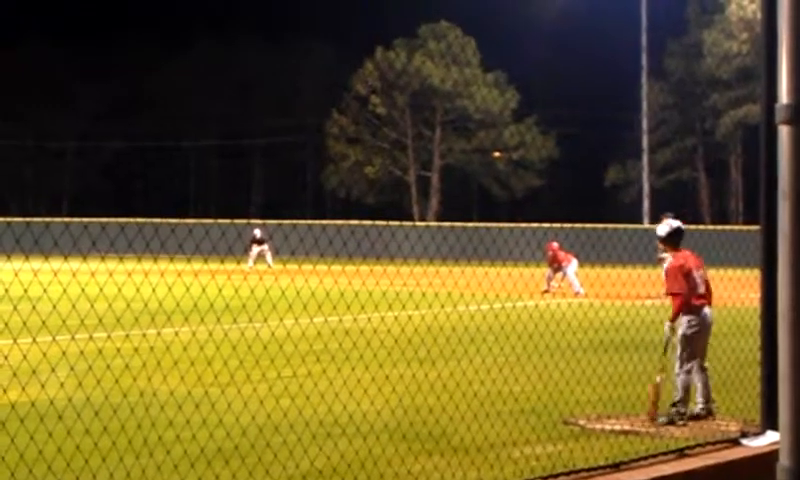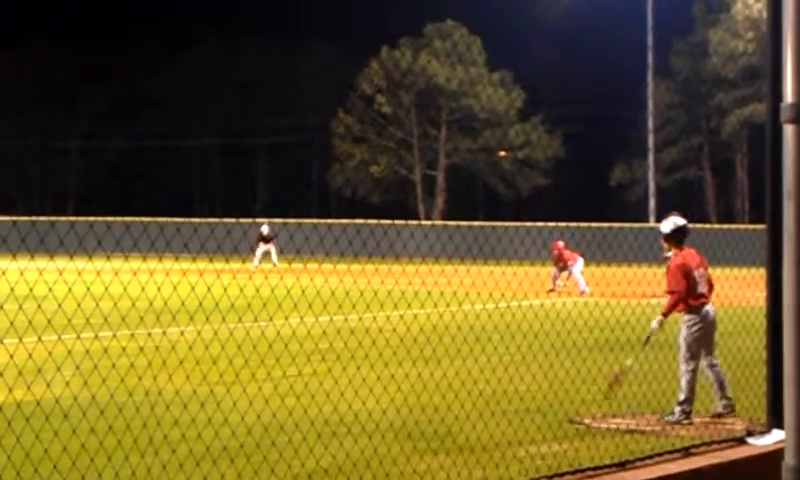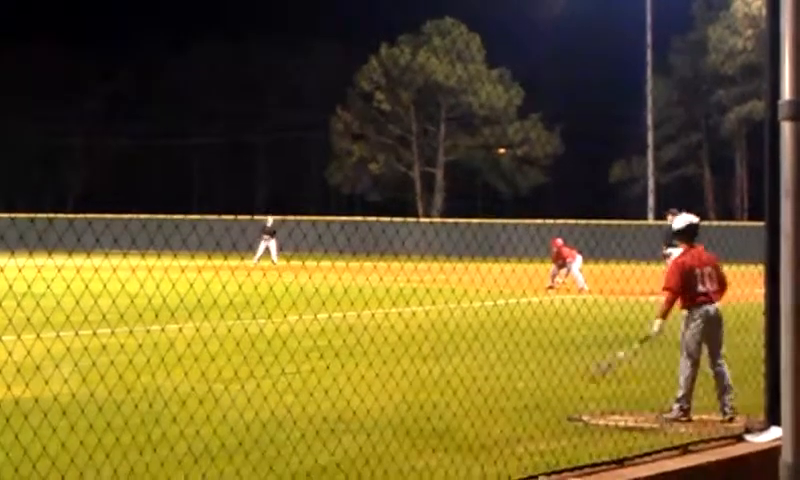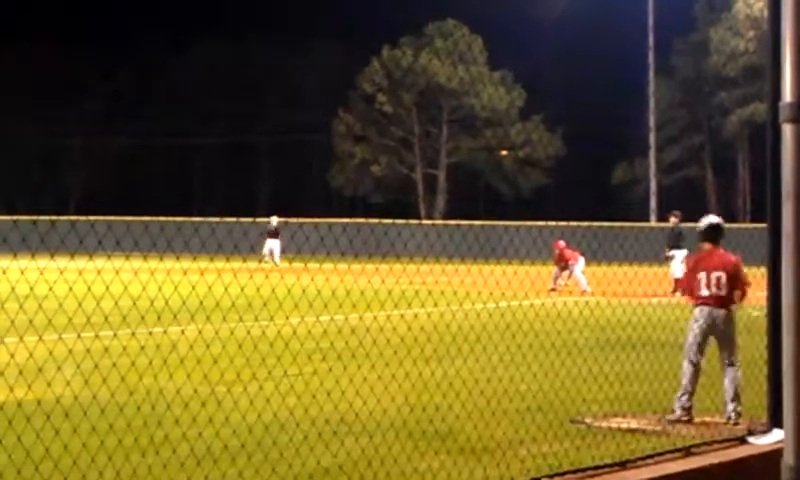
dt=0.3s
person 1, frame 1
left shoulder: (674, 265)
right shoulder: (693, 257)
left elbow: (681, 297)
right elbow: (707, 287)
left wrist: (671, 321)
left hip: (691, 316)
right hip: (705, 313)
left knee: (683, 365)
right knee: (699, 363)
left ankle: (678, 412)
right ankle: (704, 407)
person 1, frame 2
left shoulder: (676, 263)
right shoulder: (697, 255)
left elbow: (678, 295)
right elbow: (709, 285)
left wrist: (662, 316)
left hip: (693, 316)
right hip: (708, 310)
left knee: (688, 364)
right knee: (710, 359)
left ankle: (683, 412)
right ankle: (725, 403)
person 1, frame 3
left shoulder: (680, 261)
right shoulder: (709, 256)
left elbow: (673, 293)
right elbow: (723, 284)
left wrist: (661, 318)
left hip: (695, 312)
right hip: (714, 310)
left knee: (689, 362)
right knee: (718, 360)
left ankle: (682, 408)
right ankle: (727, 408)
person 1, frame 4
left shoulder: (694, 260)
right shoulder: (732, 260)
left elbow: (688, 290)
right elbow: (742, 290)
right wrist: (733, 301)
left hip: (702, 313)
right hip: (724, 314)
left knee: (691, 362)
right knee: (730, 364)
left ankle: (683, 409)
right ankle: (733, 412)
